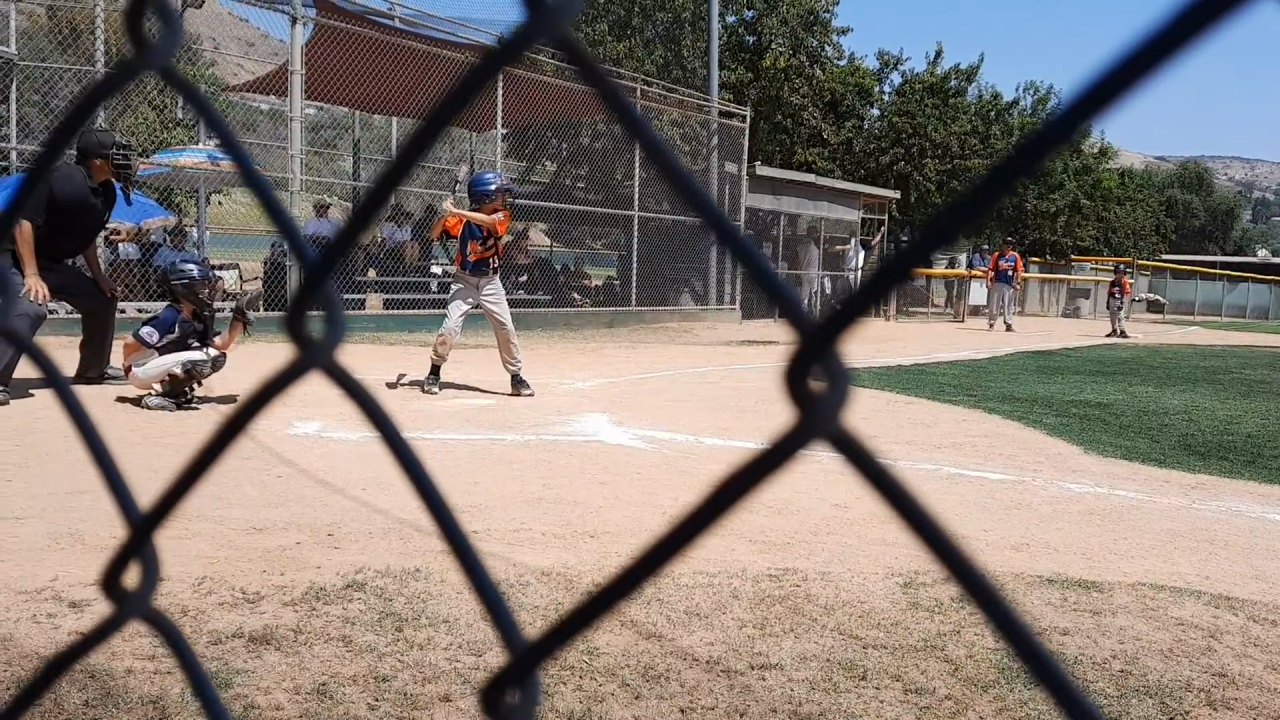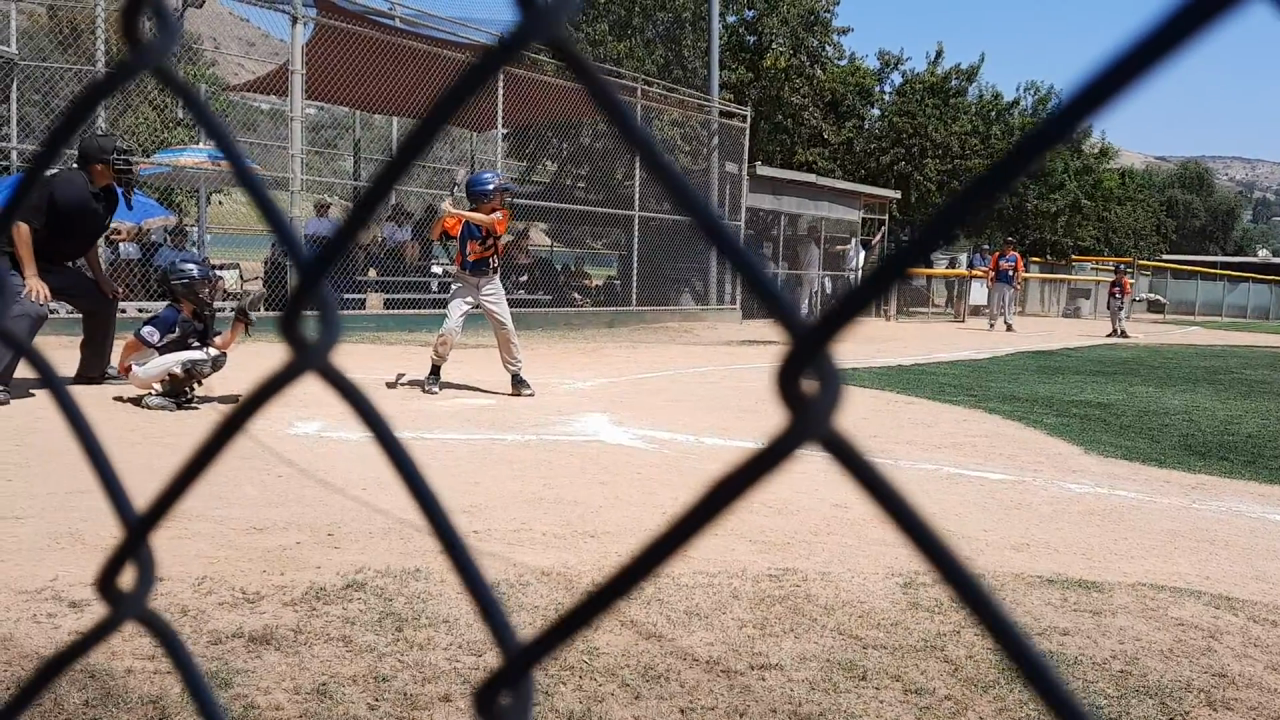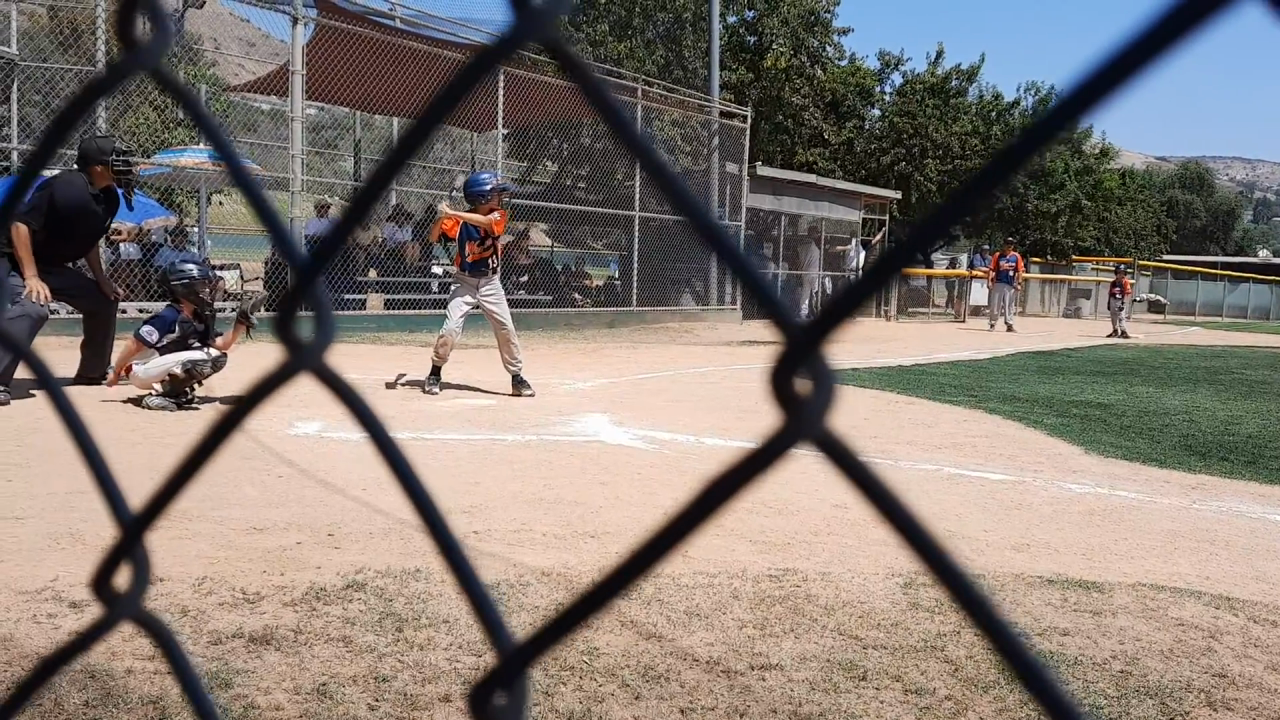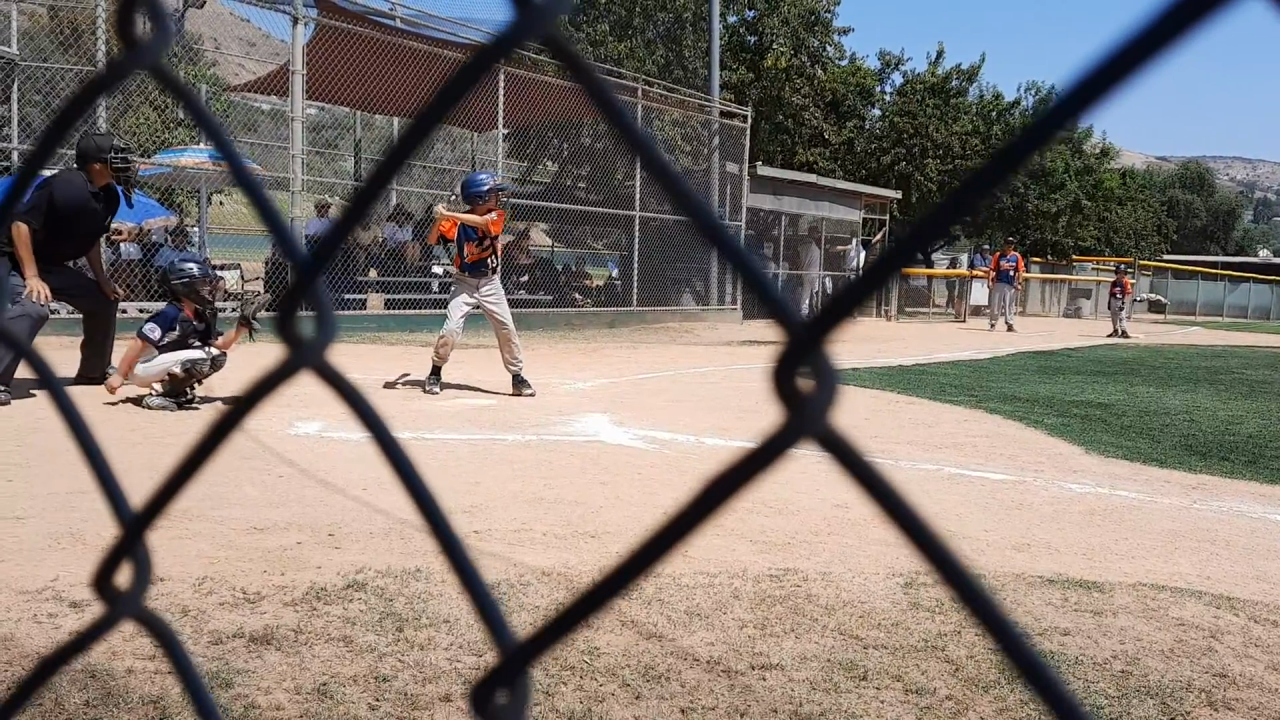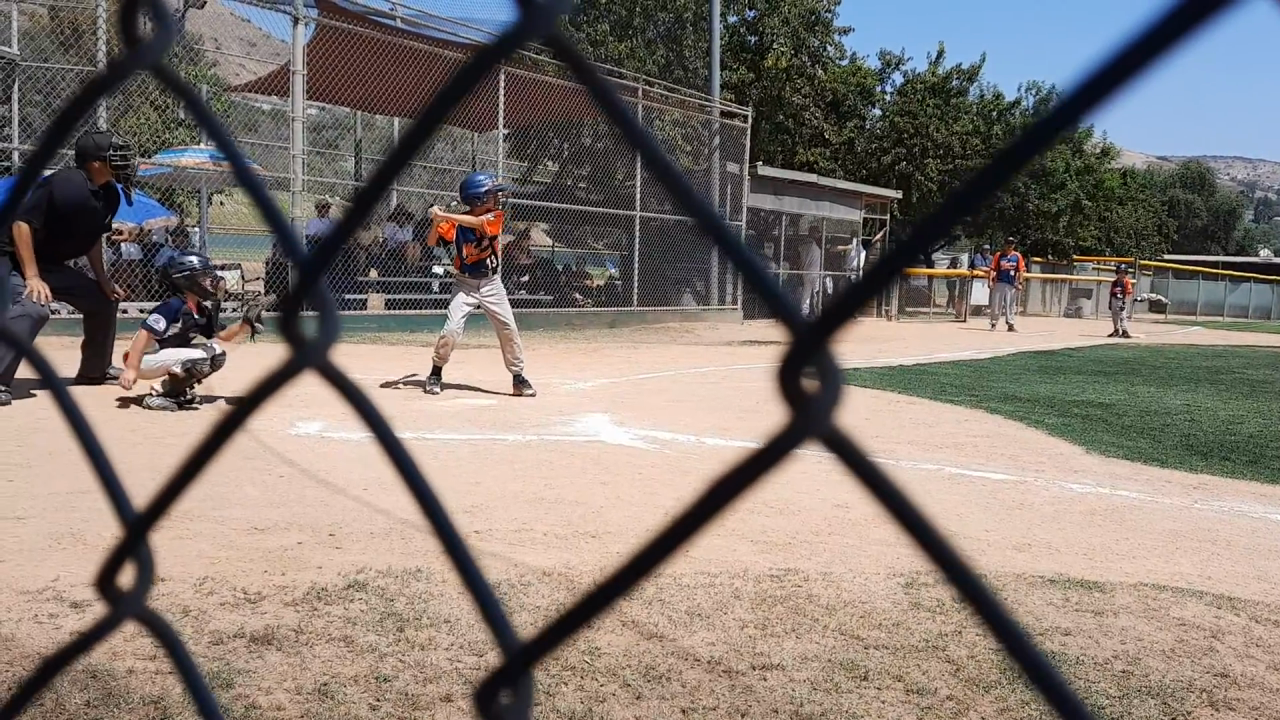
dt=0.1s
person 1, frame 1
left shoulder: (107, 192)
right shoulder: (63, 180)
right elbow: (23, 221)
left wrist: (99, 276)
right wrist: (31, 274)
left hip: (53, 262)
left knee: (102, 299)
right knee: (30, 306)
left ankle: (93, 369)
person 1, frame 2
left shoulder: (109, 196)
right shoulder: (64, 185)
left wrist: (100, 278)
right wrist: (31, 276)
left hip: (53, 263)
left knee: (104, 300)
right knee: (31, 307)
left ankle: (93, 370)
person 1, frame 3
left shoulder: (110, 198)
right shoulder: (65, 187)
left wrist: (101, 279)
right wrist: (31, 277)
left hip: (53, 265)
left knee: (103, 300)
right knee: (32, 308)
left ankle: (93, 370)
person 1, frame 4
left shoulder: (110, 196)
right shoulder: (64, 185)
left wrist: (102, 279)
right wrist: (31, 277)
left hip: (53, 264)
left knee: (103, 300)
right knee: (32, 308)
left ankle: (94, 370)
person 1, frame 5
left shoulder: (110, 195)
right shoulder: (63, 184)
left elbow: (93, 237)
left wrist: (102, 279)
right wrist: (32, 277)
left hip: (54, 264)
left knee: (104, 300)
right knee: (33, 308)
left ankle: (94, 370)
person 2, frame 1
left shoulder: (502, 216)
right shoulder: (462, 219)
left elbow: (488, 221)
right elbow: (434, 234)
left wrist: (456, 212)
right wrist: (446, 214)
left hip: (491, 282)
right hip: (464, 281)
left knee: (506, 329)
right knee: (450, 327)
left ankle: (516, 378)
right ankle: (434, 374)
person 2, frame 2
left shoulder: (501, 216)
right shoulder: (461, 219)
left elbow: (487, 221)
right elbow: (434, 236)
left wrist: (454, 212)
right wrist: (445, 215)
left hip: (490, 282)
right hip: (464, 281)
left knee: (506, 329)
right knee: (450, 328)
left ankle: (516, 378)
right ankle: (434, 374)
person 2, frame 3
left shoulder: (499, 216)
right shoulder: (459, 220)
left elbow: (485, 221)
right elbow: (433, 237)
left wrist: (452, 213)
right wrist: (442, 216)
left hip: (490, 283)
right hip: (464, 282)
left knee: (506, 329)
right knee: (450, 329)
left ankle: (517, 378)
right ankle: (434, 374)
person 2, frame 4
left shoulder: (497, 216)
right shoulder: (457, 221)
left elbow: (482, 222)
right elbow: (432, 240)
left wrist: (448, 214)
right wrist: (439, 218)
left hip: (490, 283)
right hip: (464, 283)
left knee: (507, 329)
right knee: (451, 329)
left ankle: (517, 378)
right ankle: (435, 374)
person 2, frame 5
left shoulder: (496, 216)
right shoulder: (457, 221)
left elbow: (476, 222)
right elbow: (431, 242)
left wrist: (444, 216)
right wrist: (436, 220)
left hip: (491, 283)
right hip: (464, 284)
left knee: (509, 329)
right knee: (451, 330)
left ankle: (519, 379)
right ankle: (435, 375)
person 3, frame 1
left shoulder: (199, 317)
right shoulder: (169, 317)
left elbow: (221, 344)
right elbow: (130, 344)
left wrist: (239, 318)
right wrist: (129, 367)
left hip: (163, 365)
right hip: (142, 371)
left knee: (216, 357)
right knee: (200, 361)
left ankle: (176, 391)
right ankle: (157, 395)
person 3, frame 2
left shoulder: (199, 317)
right shoulder: (169, 317)
left elbow: (222, 344)
right elbow: (132, 344)
left wrist: (240, 318)
right wrist: (123, 367)
left hip: (164, 365)
right hip: (142, 370)
left knee: (217, 357)
right knee: (200, 361)
left ankle: (176, 390)
right ankle: (157, 394)
person 3, frame 3
left shoulder: (200, 317)
right shoulder: (169, 317)
left elbow: (221, 344)
right elbow: (134, 345)
left wrist: (241, 322)
right wrist: (115, 372)
left hip: (163, 365)
right hip: (142, 370)
left knee: (217, 357)
right knee: (200, 361)
left ankle: (176, 391)
right ankle: (157, 394)
person 3, frame 4
left shoulder: (200, 316)
right shoulder: (171, 315)
left elbow: (222, 344)
right elbow: (138, 343)
left wrist: (243, 325)
right wrist: (119, 374)
left hip: (163, 364)
right hip: (142, 368)
left knee: (216, 356)
right knee: (198, 360)
left ankle: (175, 391)
right ankle: (157, 394)
person 3, frame 5
left shoulder: (202, 310)
right shoulder: (174, 306)
left elbow: (224, 335)
right elbow: (144, 334)
left wrist: (247, 322)
right wrist: (130, 369)
left hip: (166, 353)
right hip: (146, 359)
left knee: (216, 355)
right knee: (199, 360)
left ankle: (176, 390)
right ankle: (157, 395)
